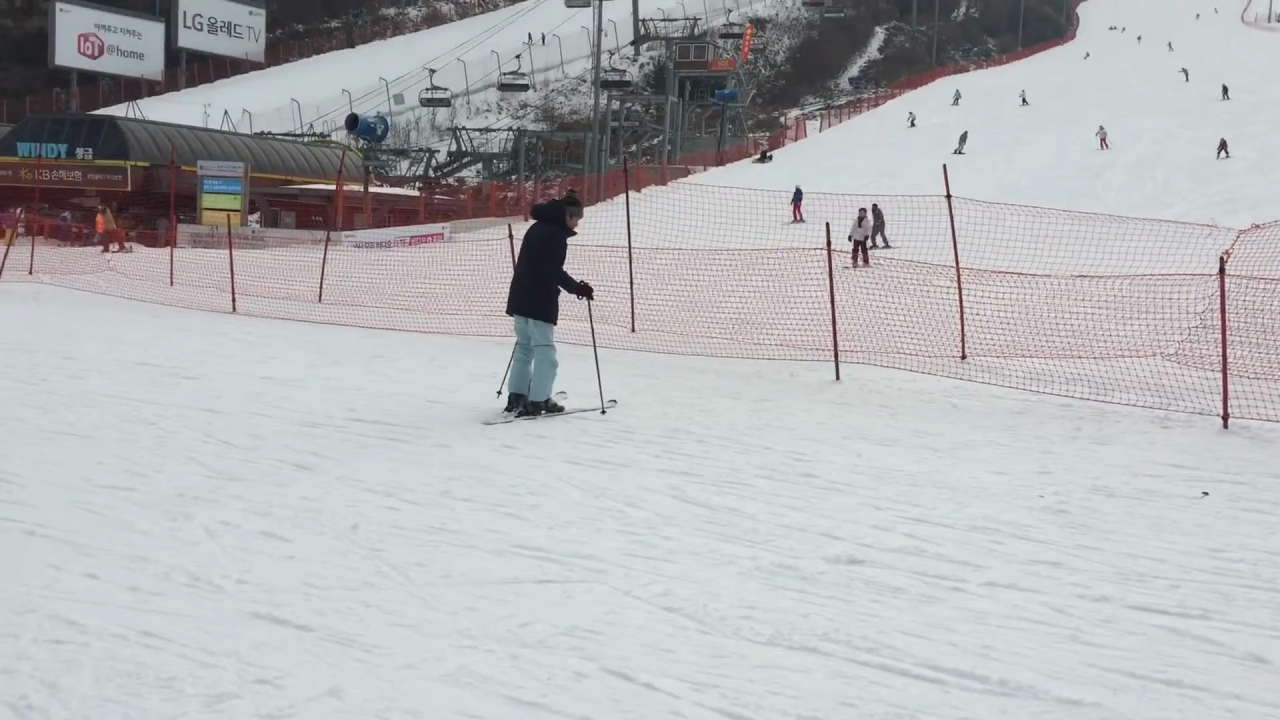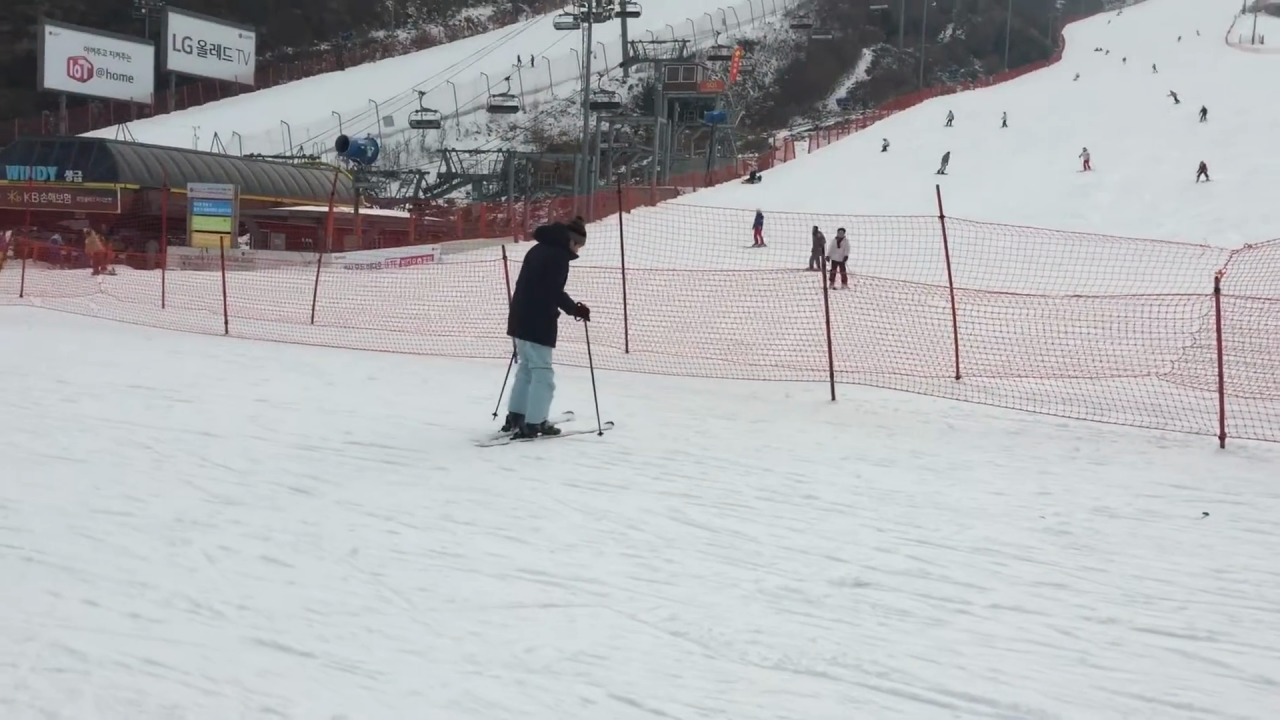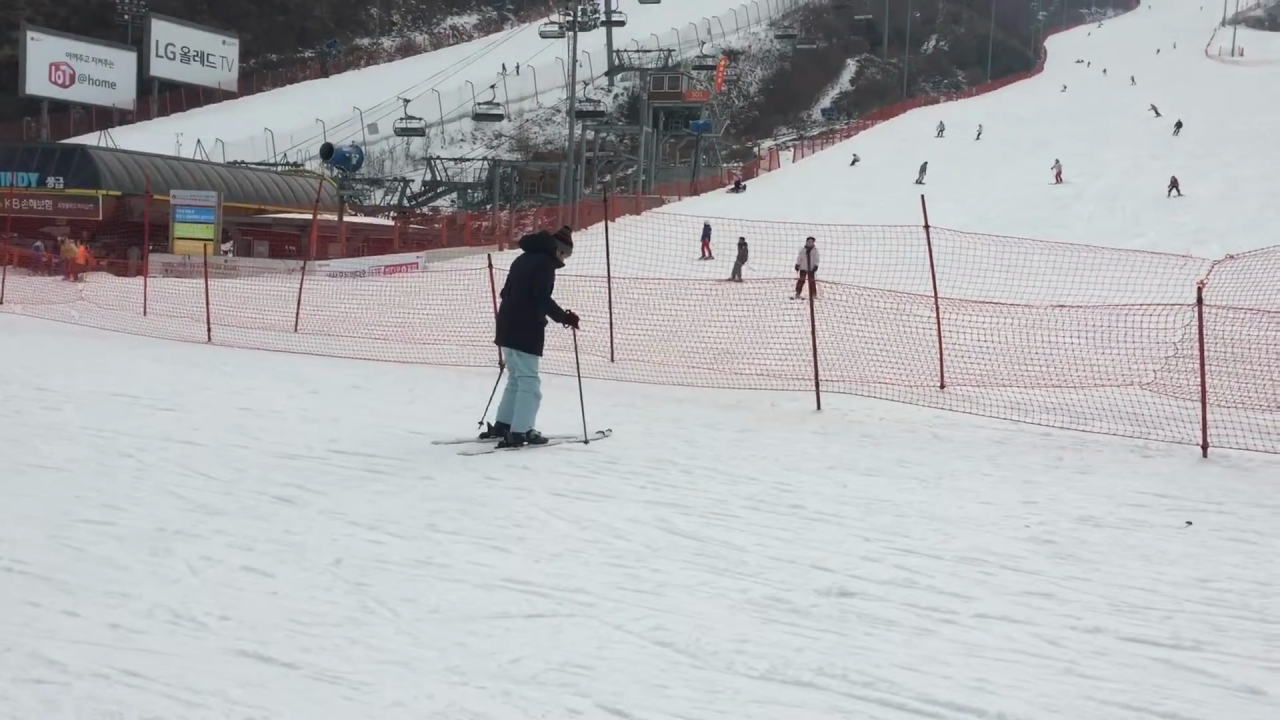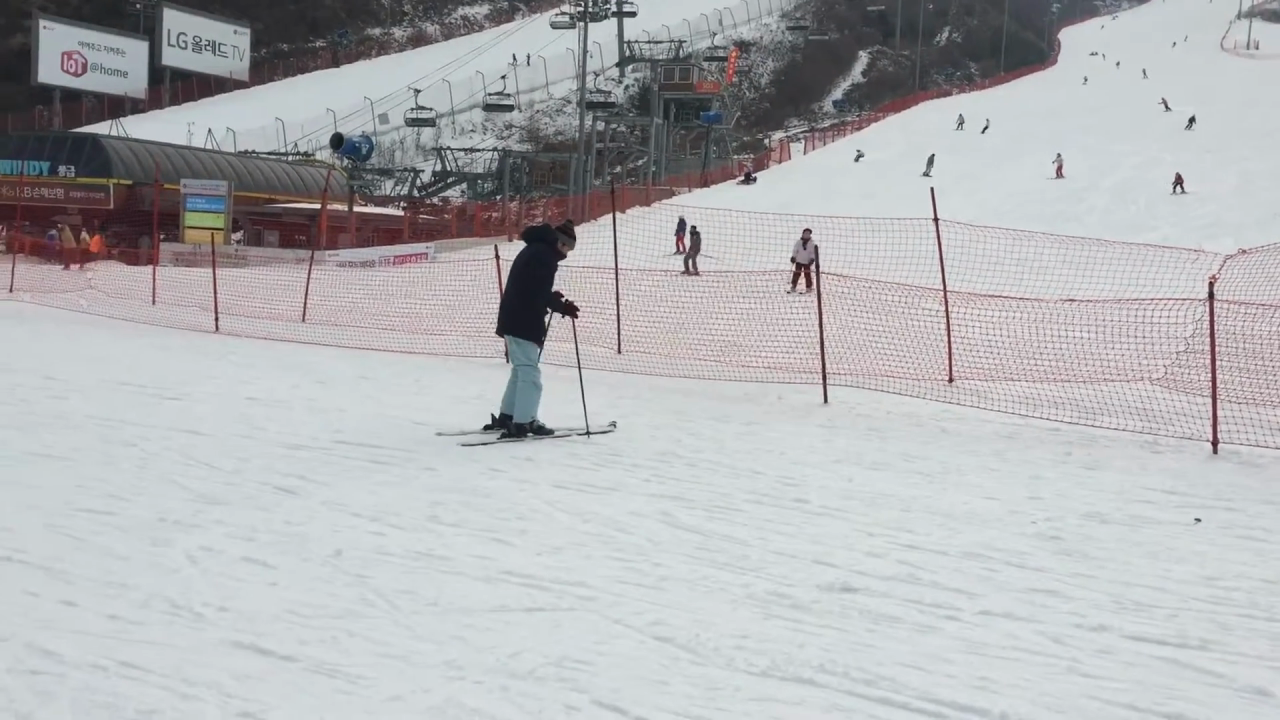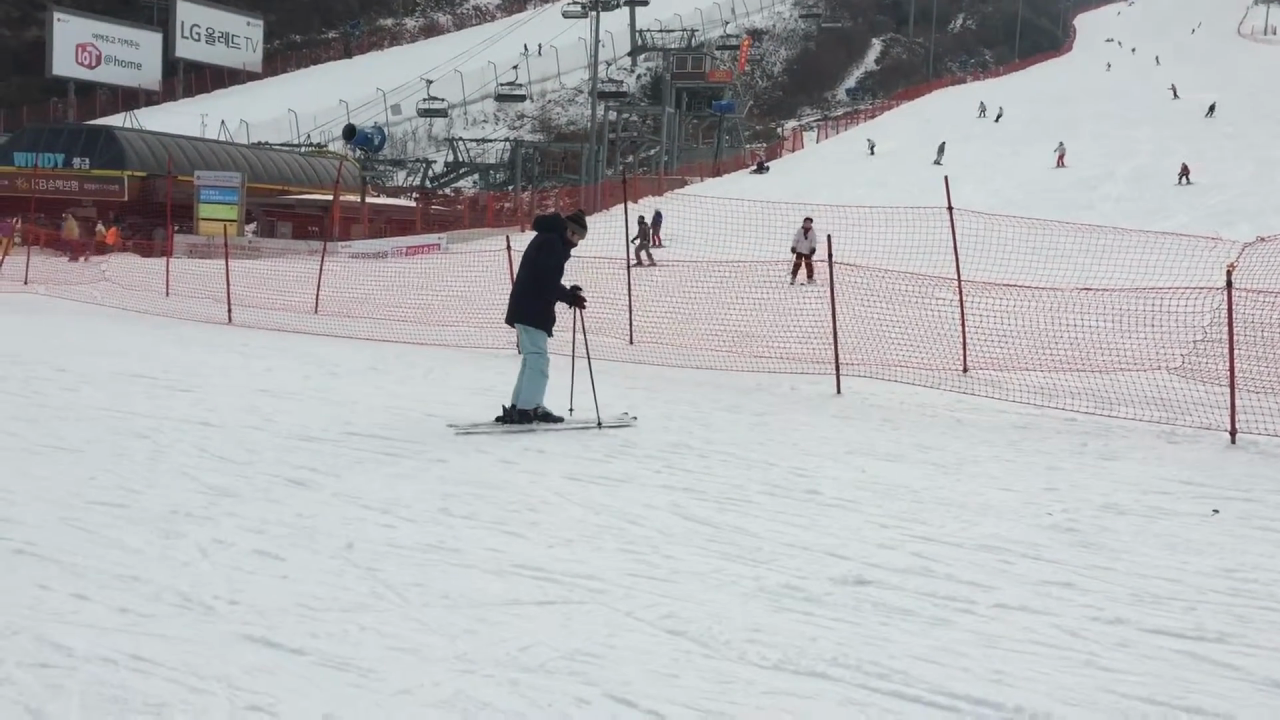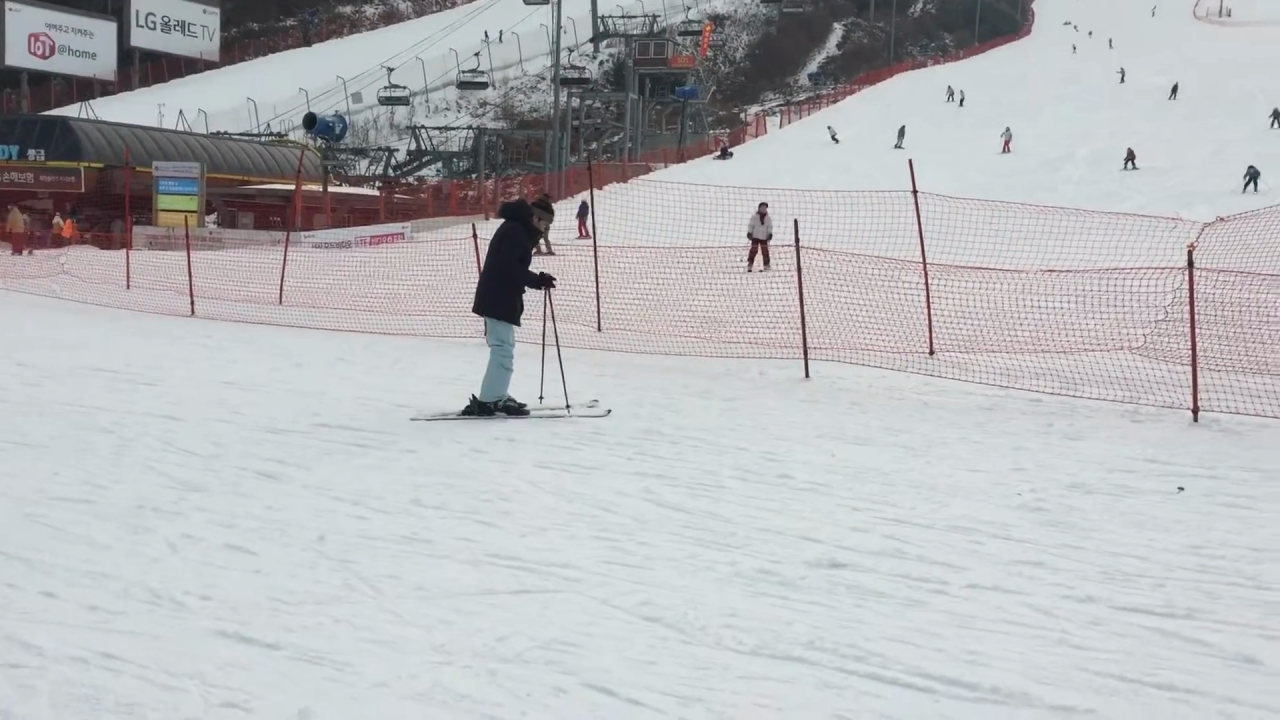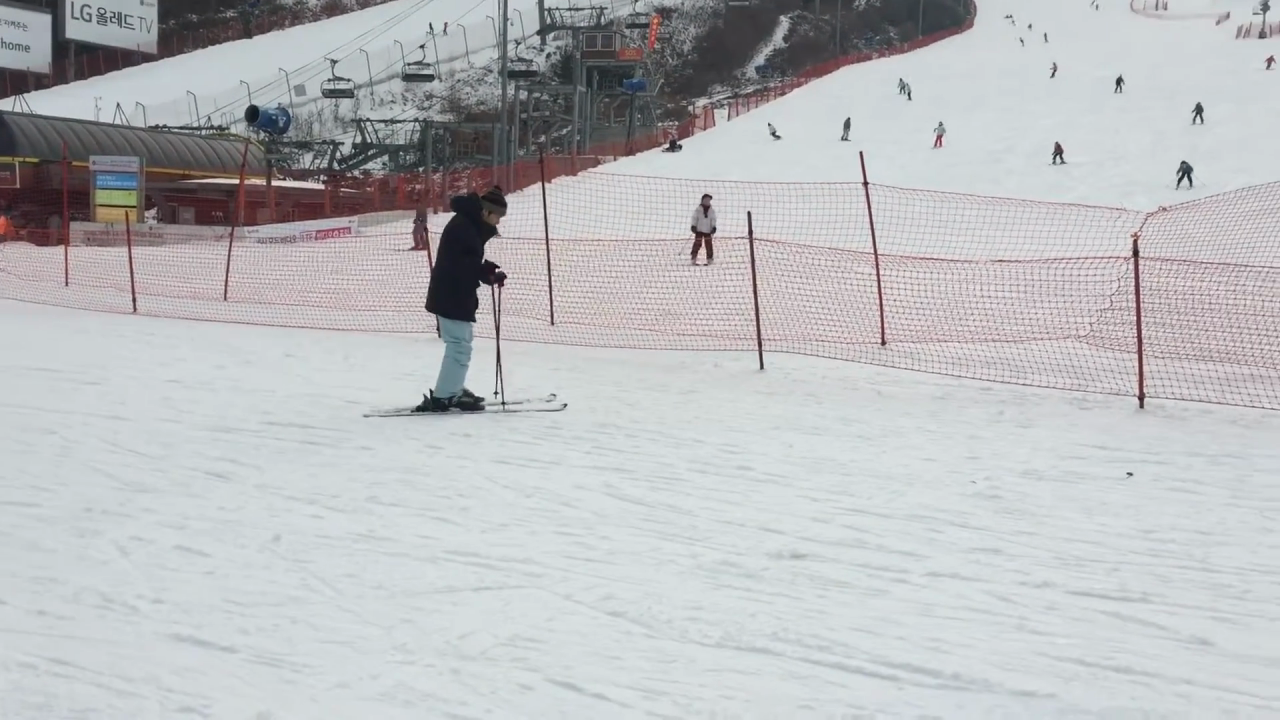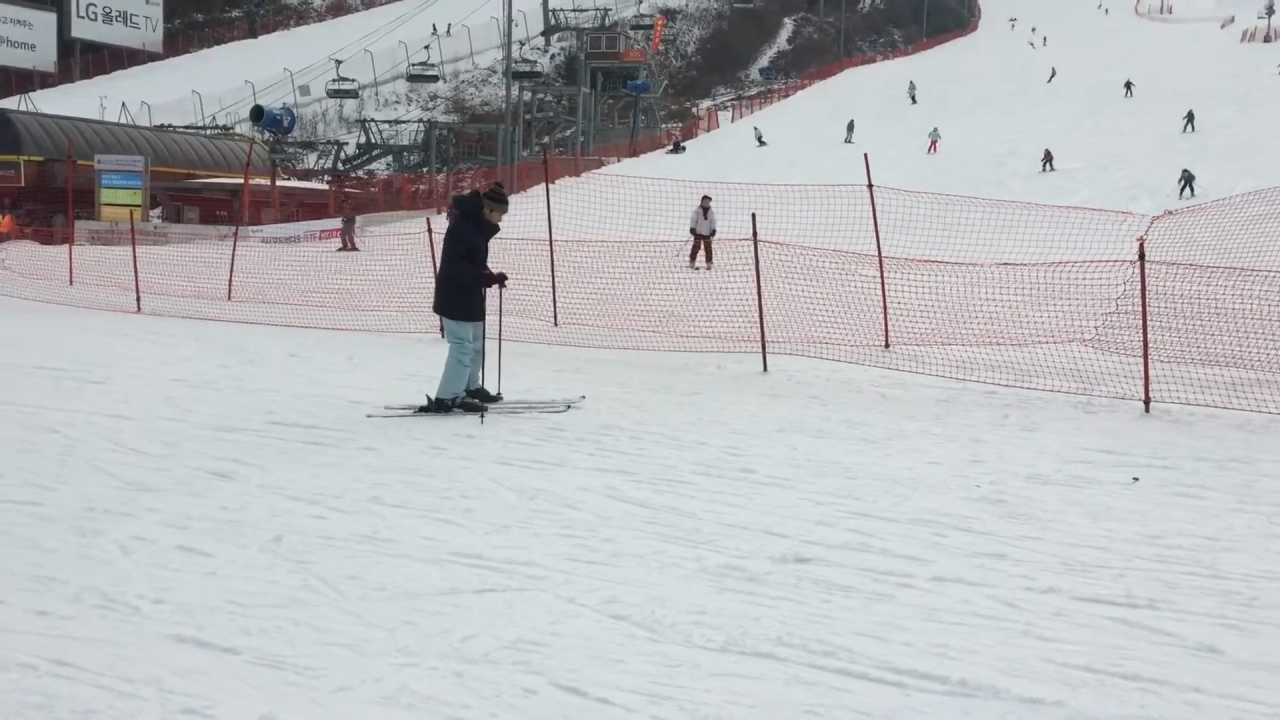
dt=0.3s
person 1, frame 1
left shoulder: (537, 228)
right shoulder: (556, 233)
right elbow: (554, 270)
right wrist: (576, 287)
left hip: (521, 296)
right hip: (540, 299)
left knee: (524, 347)
right knee: (544, 350)
left ankle: (517, 396)
right ankle: (538, 400)
person 1, frame 2
left shoulder: (537, 249)
right shoulder: (559, 255)
right elbow: (555, 291)
right wrist: (575, 309)
left hip: (521, 317)
right hip: (539, 321)
left knee: (526, 368)
right knee: (542, 371)
left ankle: (516, 416)
right ankle: (534, 422)
person 1, frame 3
left shoulder: (524, 259)
right shoulder: (545, 263)
left elbow: (507, 292)
right elbow: (543, 299)
right wrist: (563, 316)
left hip: (508, 326)
right hip: (526, 330)
left knee: (516, 378)
right knee: (528, 381)
left ankle: (503, 424)
right ankle: (520, 432)
person 1, frame 4
left shoulder: (533, 250)
right shoulder: (544, 253)
right elbow: (538, 289)
left wrist: (552, 298)
right wrist: (561, 306)
left hip: (514, 317)
right hip: (523, 320)
left knee: (521, 369)
right knee: (529, 371)
left ankle: (507, 416)
right ankle: (523, 422)
person 1, frame 5
left shoulder: (548, 240)
right shoulder: (552, 241)
right elbow: (545, 278)
left wrist: (568, 293)
right wrist: (569, 297)
left hip: (528, 307)
right hip: (532, 309)
left knee: (532, 359)
right knee: (538, 359)
left ankle: (519, 407)
right ankle: (528, 408)
person 1, frame 6
left shoulder: (518, 229)
right shoulder: (515, 230)
right elbow: (510, 267)
left wrist: (538, 279)
right wrist: (538, 280)
left hip: (501, 298)
right hip: (498, 299)
left knee: (502, 349)
right knee: (503, 350)
left ankle: (494, 396)
right ankle: (488, 401)
person 1, frame 7
left shoulder: (473, 225)
right shoulder: (461, 225)
right elbow: (452, 262)
left wrist: (488, 275)
right wrist: (482, 270)
left hip: (459, 293)
right hip: (450, 295)
left knee: (463, 344)
right knee: (459, 345)
left ankle: (453, 390)
right ankle: (444, 397)
person 1, frame 8
left shoulder: (478, 225)
right shoulder: (462, 226)
right elbow: (452, 264)
left wrist: (489, 276)
right wrist: (480, 276)
left hip: (469, 295)
right hip: (455, 296)
left knee: (476, 344)
right knee: (462, 346)
left ankle: (470, 387)
right ankle: (447, 397)
